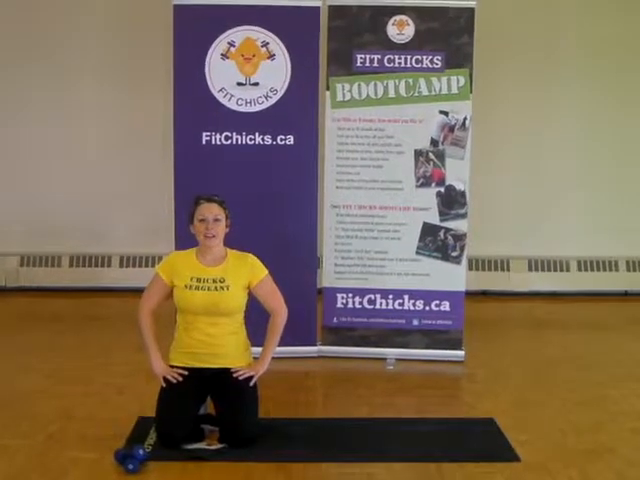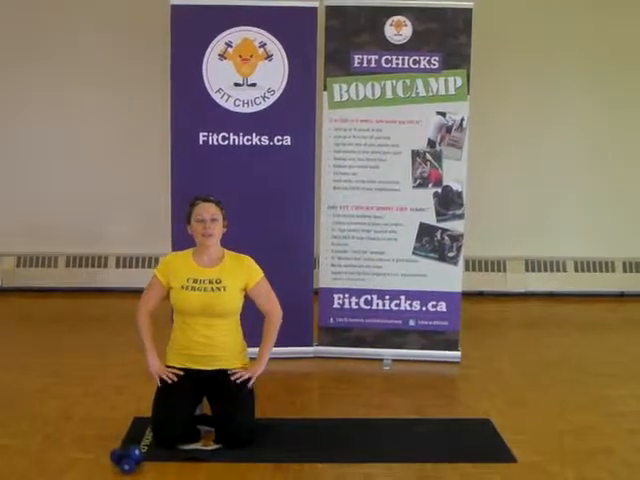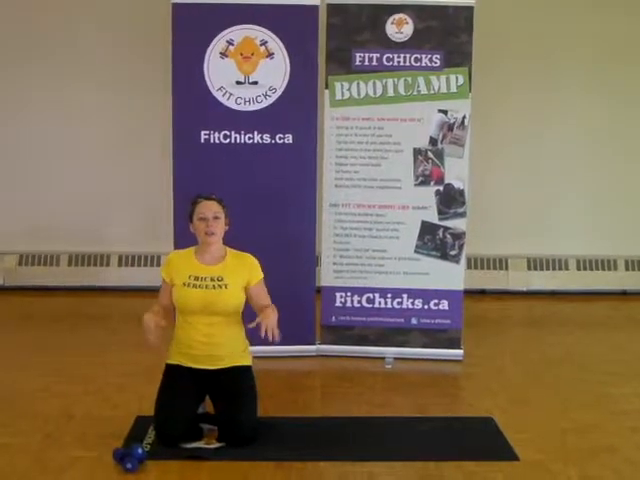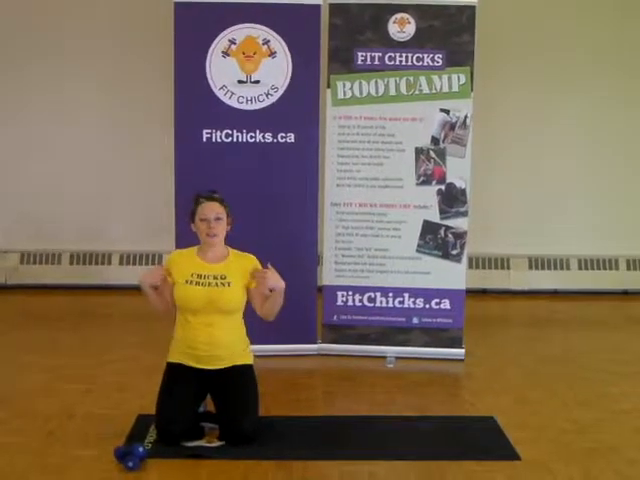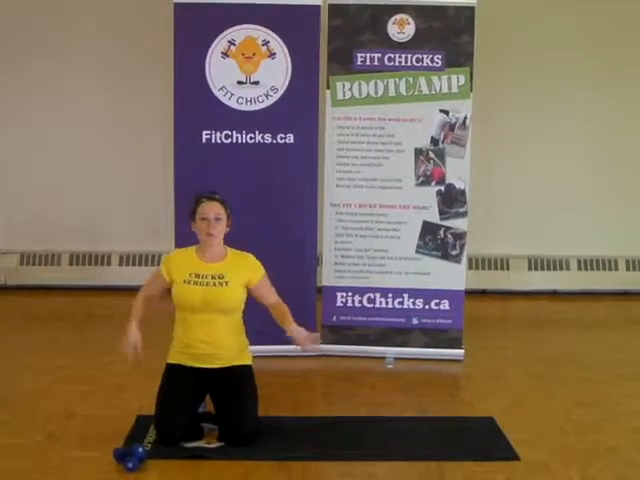
dt=0.4s
person 1, frame 1
left shoulder: (247, 264)
right shoulder: (174, 263)
left elbow: (279, 310)
right elbow: (145, 308)
left wrist: (264, 360)
right wrist: (156, 359)
left hip: (233, 364)
right hip: (185, 363)
left knee: (243, 435)
right knee: (170, 435)
left ankle: (220, 411)
right ankle: (197, 413)
person 1, frame 2
left shoulder: (244, 265)
right shoulder: (171, 264)
left elbow: (273, 312)
right elbow: (145, 309)
left wrist: (262, 361)
right wrist: (152, 356)
left hip: (229, 365)
right hip: (181, 364)
left knee: (239, 436)
right knee: (165, 435)
left ankle: (217, 408)
right ankle: (192, 409)
person 1, frame 3
left shoulder: (246, 263)
right shoulder: (175, 261)
left elbow: (264, 307)
right elbow: (166, 308)
left wrist: (269, 314)
right wrist: (152, 317)
left hip: (232, 362)
right hip: (184, 361)
left knee: (241, 434)
right knee: (168, 434)
left ankle: (218, 413)
right ankle: (195, 407)
person 1, frame 4
left shoulder: (247, 263)
right shoulder: (177, 261)
left elbow: (267, 313)
right elbow: (168, 309)
left wrist: (279, 288)
right wrist: (147, 286)
left hip: (233, 362)
right hip: (185, 361)
left knee: (243, 434)
right knee: (169, 433)
left ankle: (219, 414)
right ankle: (195, 409)
person 1, frame 5
left shoulder: (247, 263)
right shoulder: (175, 260)
left elbow: (274, 302)
right elbow: (147, 294)
left wrist: (292, 327)
right wrist: (133, 324)
left hip: (232, 362)
right hip: (184, 361)
left knee: (243, 435)
right knee: (168, 433)
left ankle: (221, 407)
right ankle: (195, 410)
